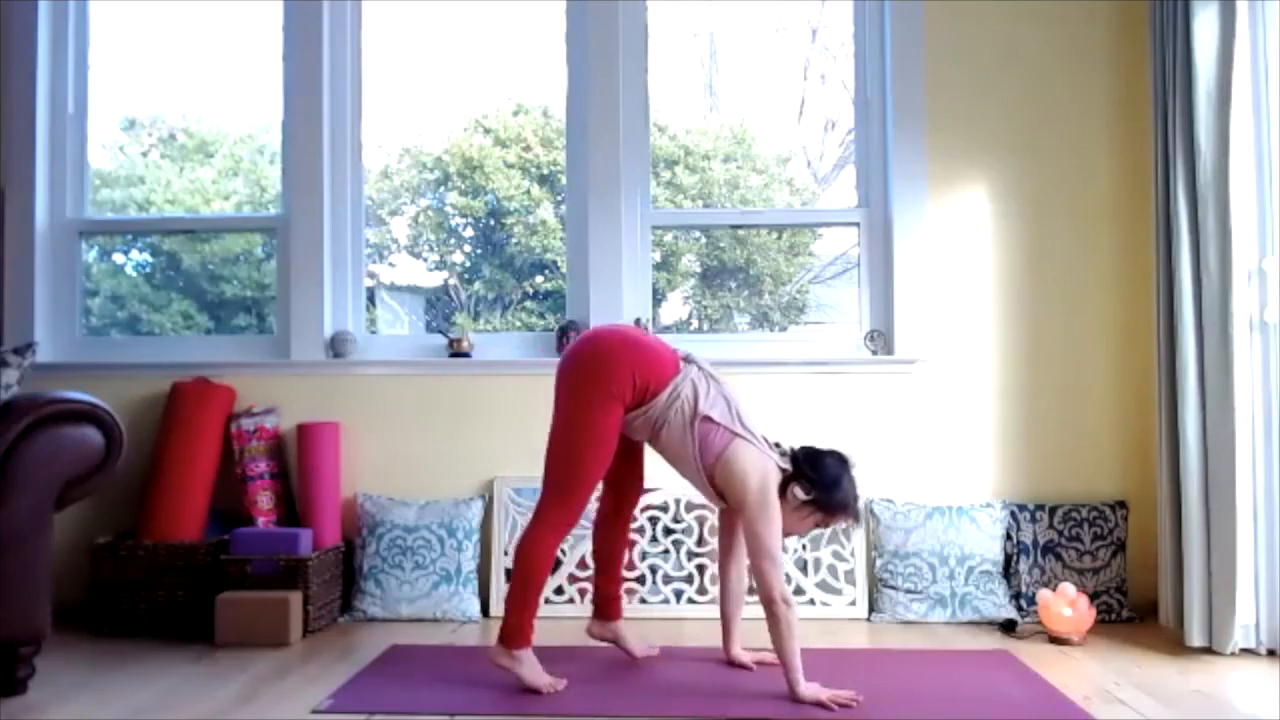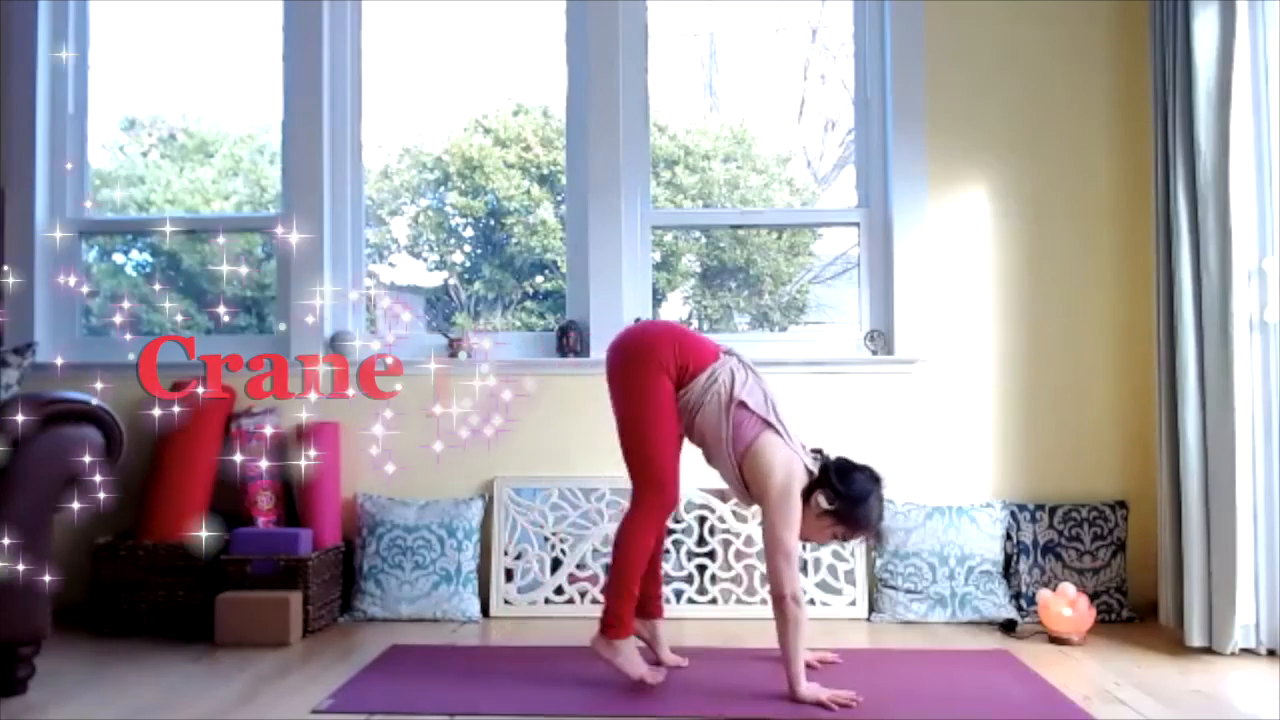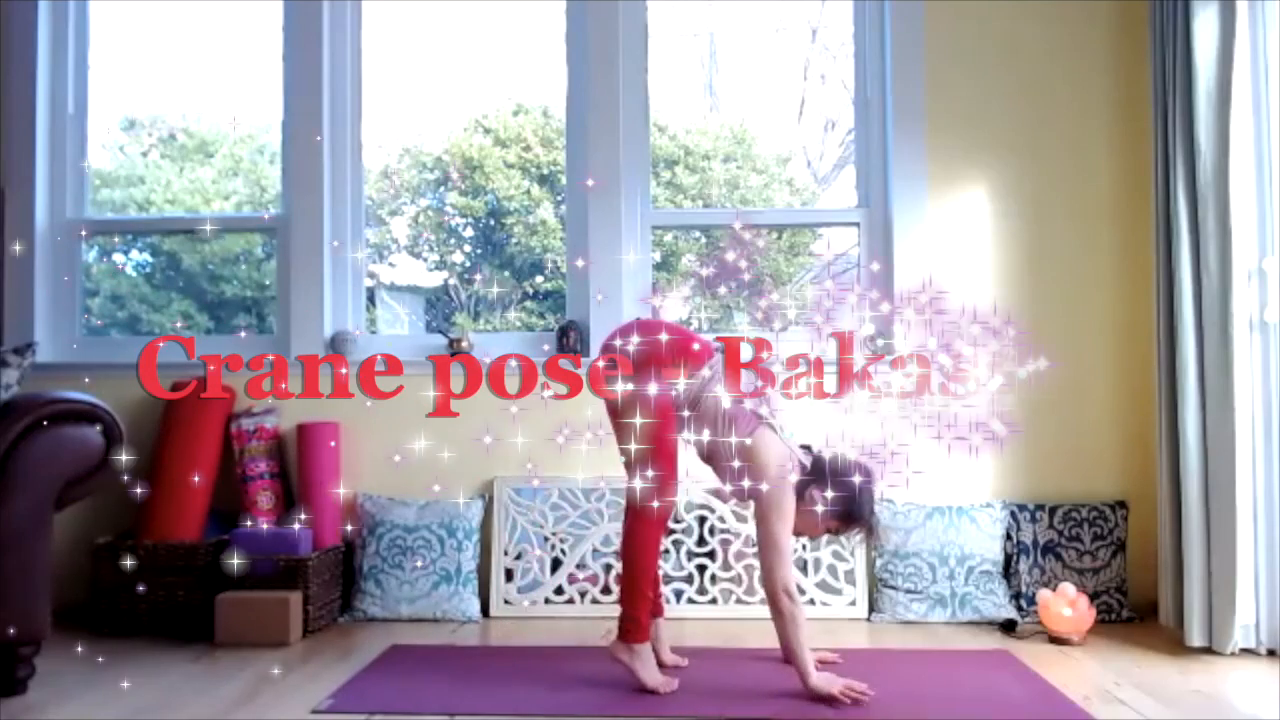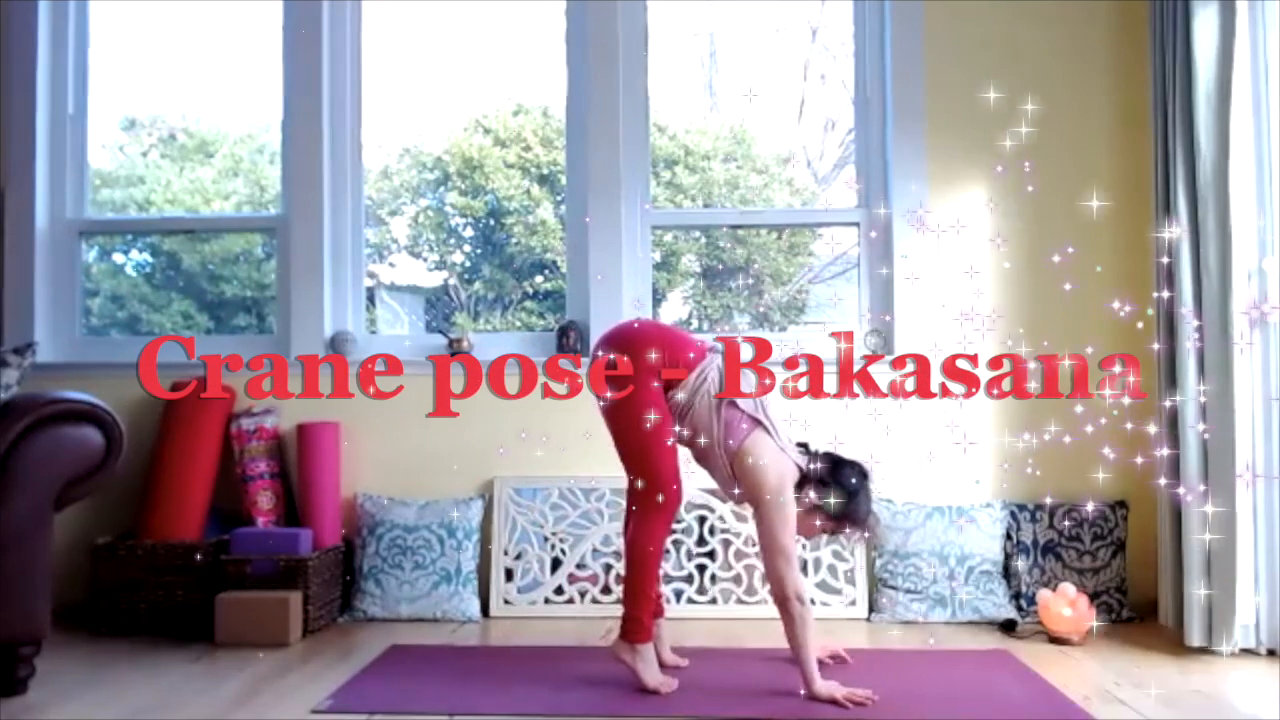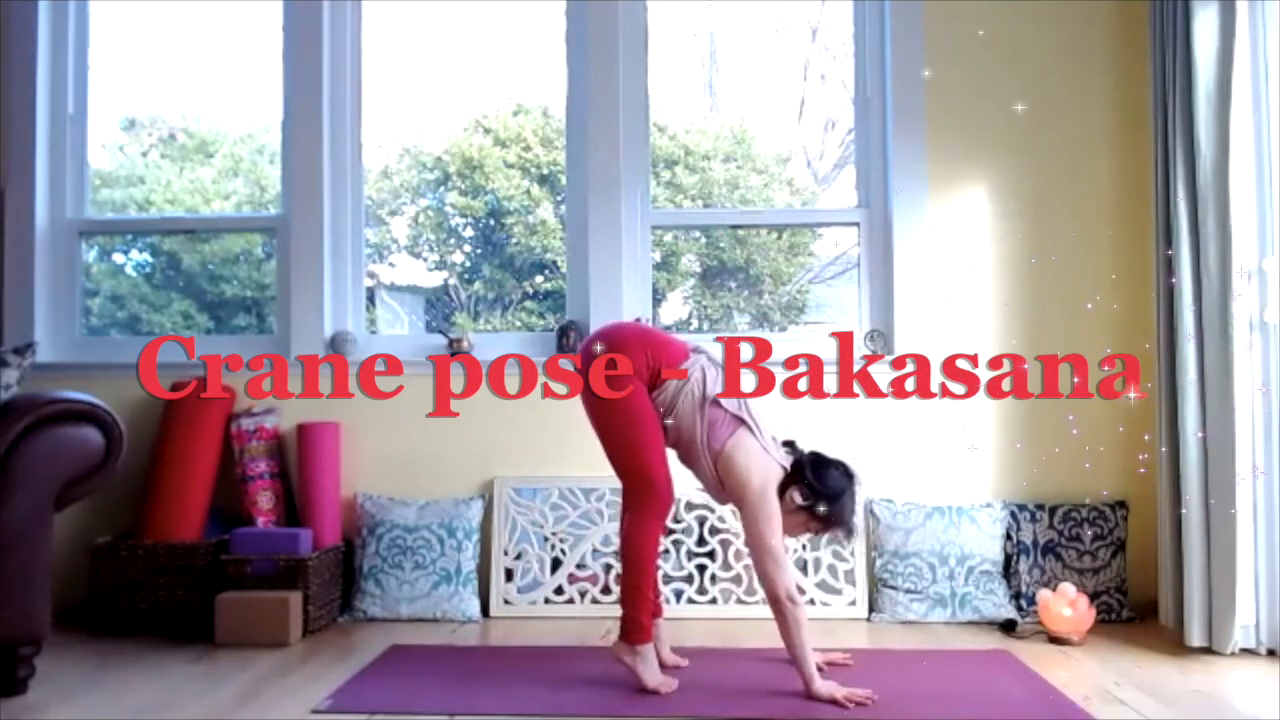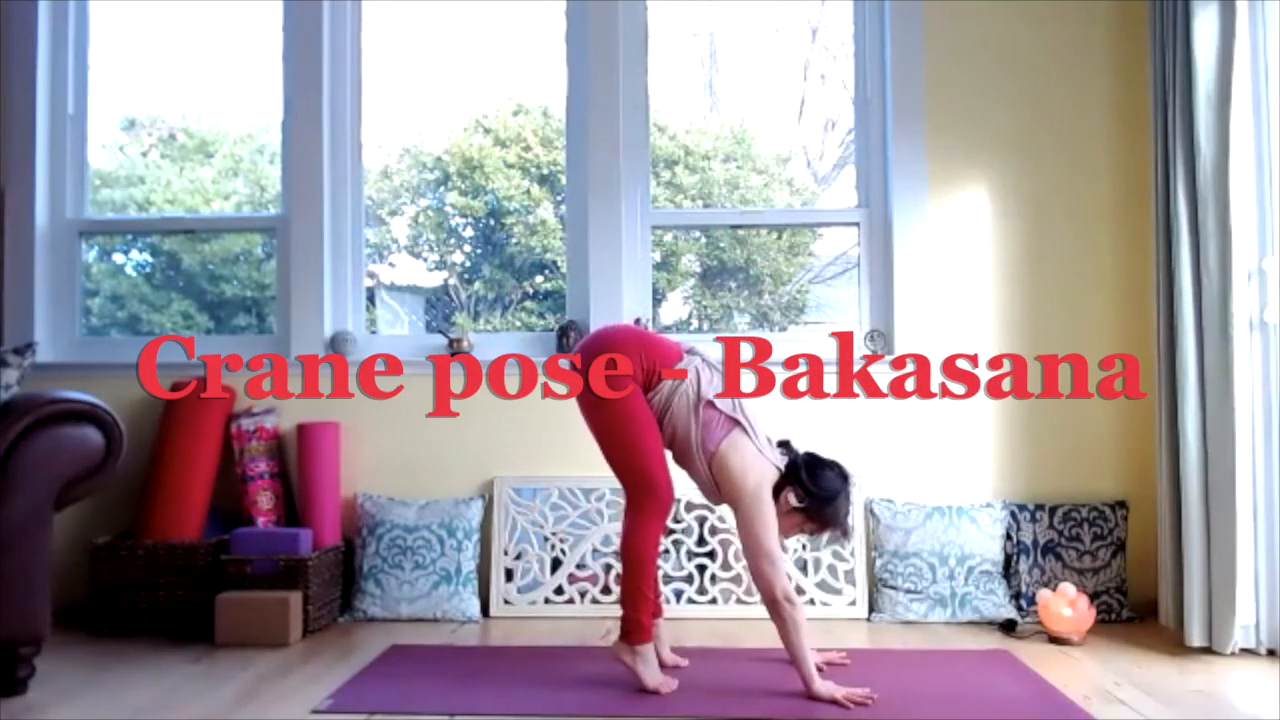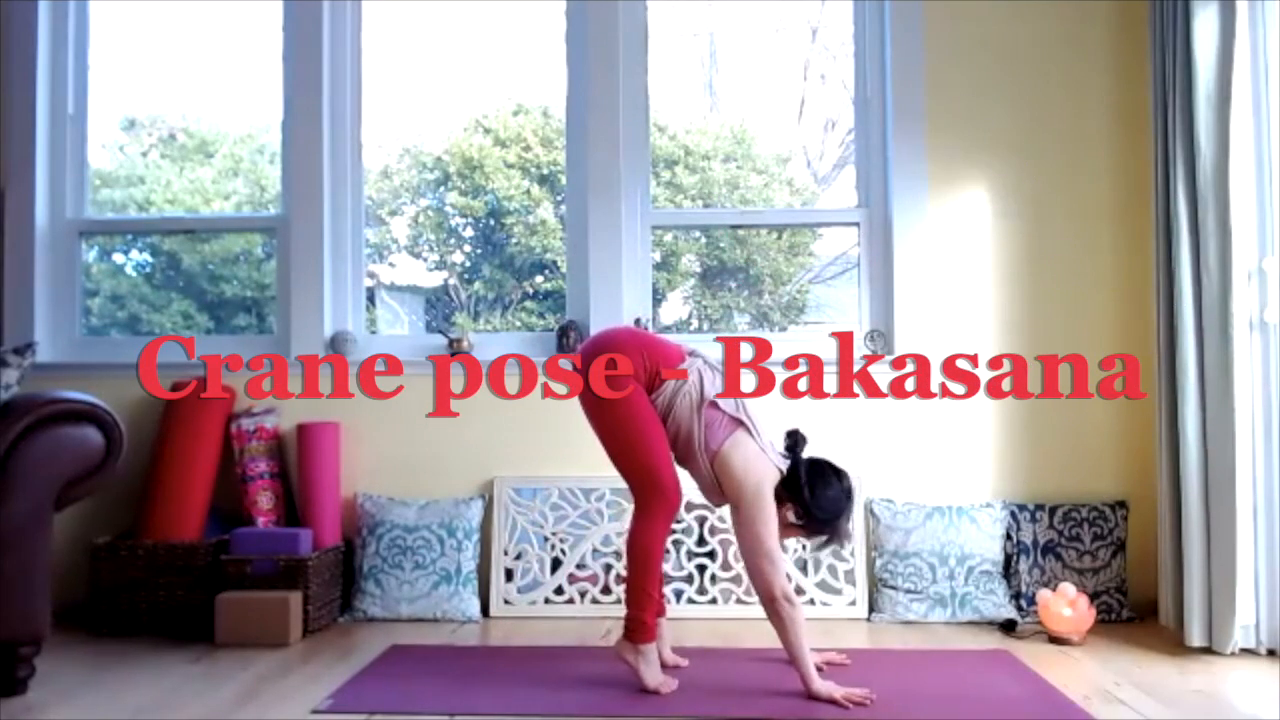
dt=0.5s
person 1, frame 1
left shoulder: (751, 475)
right shoulder: (760, 483)
left elbow: (733, 556)
right elbow: (776, 595)
left wrist: (732, 644)
right wrist: (799, 685)
left hip: (626, 365)
right hip: (610, 367)
left knee: (622, 501)
right knee: (562, 511)
left ankle: (608, 618)
right ankle: (513, 645)
person 1, frame 2
left shoulder: (796, 475)
right shoulder: (784, 483)
left elbow: (785, 586)
right elbow: (788, 590)
left wrist: (794, 650)
right wrist: (799, 685)
left hip: (672, 362)
right hip: (650, 353)
left knee: (659, 501)
right knee: (656, 500)
left ankle: (646, 620)
right ankle: (615, 634)
person 1, frame 3
left shoulder: (782, 472)
right shoulder: (779, 480)
left elbow: (772, 572)
right elbow: (782, 587)
left wrist: (791, 646)
right wrist: (810, 676)
left hip: (665, 366)
right hip: (643, 356)
left knee: (651, 502)
right knee: (653, 505)
left ankle: (651, 629)
right ankle: (633, 640)
person 1, frame 4
left shoulder: (775, 475)
right shoulder: (776, 484)
left elbow: (779, 577)
right elbow: (792, 593)
left wrist: (804, 649)
right wrist: (814, 682)
left hip: (651, 359)
right hip: (634, 355)
left knee: (649, 500)
right knee: (659, 503)
left ankle: (653, 632)
right ankle: (636, 639)
person 1, frame 5
left shoulder: (774, 473)
right shoulder: (760, 486)
left elbow: (780, 584)
right elbow: (783, 593)
left wrist: (804, 654)
right wrist: (813, 682)
left hip: (644, 363)
right hip: (618, 357)
left knee: (646, 499)
right knee: (652, 500)
left ankle: (651, 631)
right ankle: (636, 641)
person 1, frame 6
left shoulder: (768, 474)
right shoulder: (755, 486)
left elbow: (773, 585)
right elbow: (780, 594)
left wrist: (803, 653)
right wrist: (813, 682)
left hip: (638, 364)
right hip: (615, 360)
left knee: (649, 501)
right knee: (653, 501)
left ankle: (652, 631)
right ankle: (636, 641)
person 1, frame 7
left shoulder: (766, 476)
right shoulder: (757, 487)
left elbow: (762, 577)
right elbow: (779, 593)
left wrist: (801, 653)
right wrist: (813, 681)
left hip: (643, 368)
right hip: (616, 362)
left knee: (658, 501)
right knee: (661, 500)
left ankle: (654, 631)
right ankle: (639, 640)
